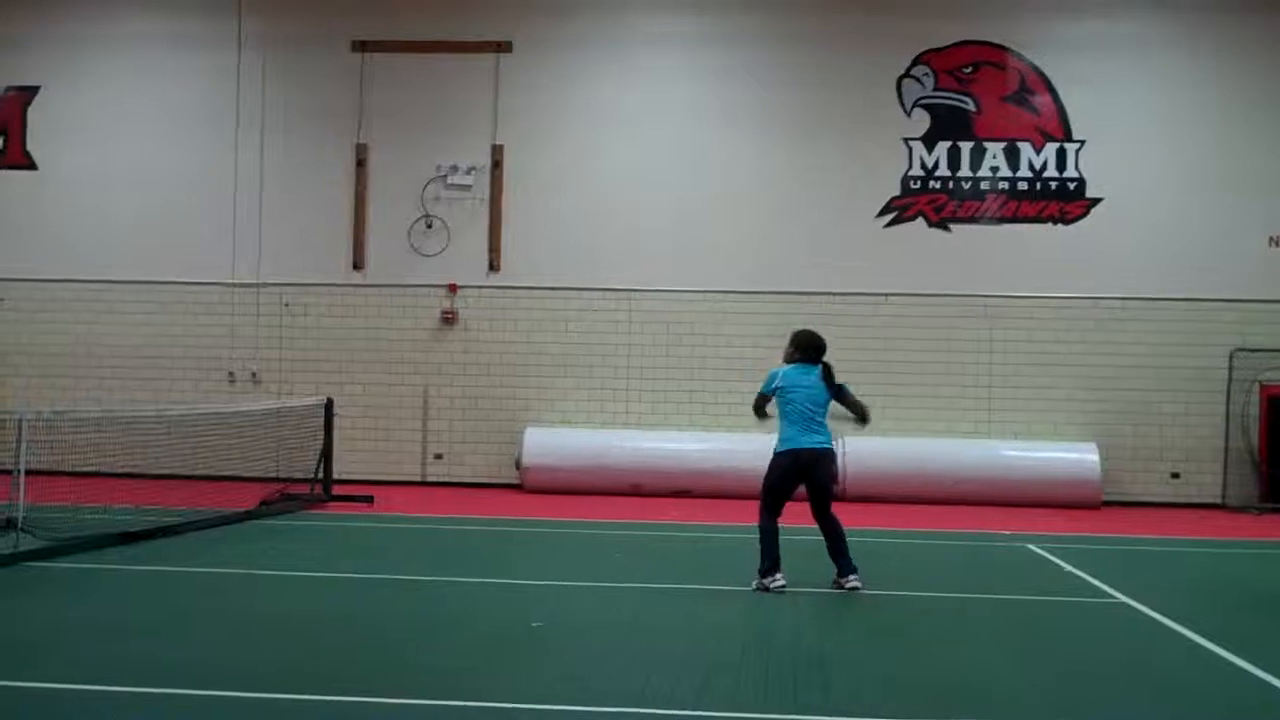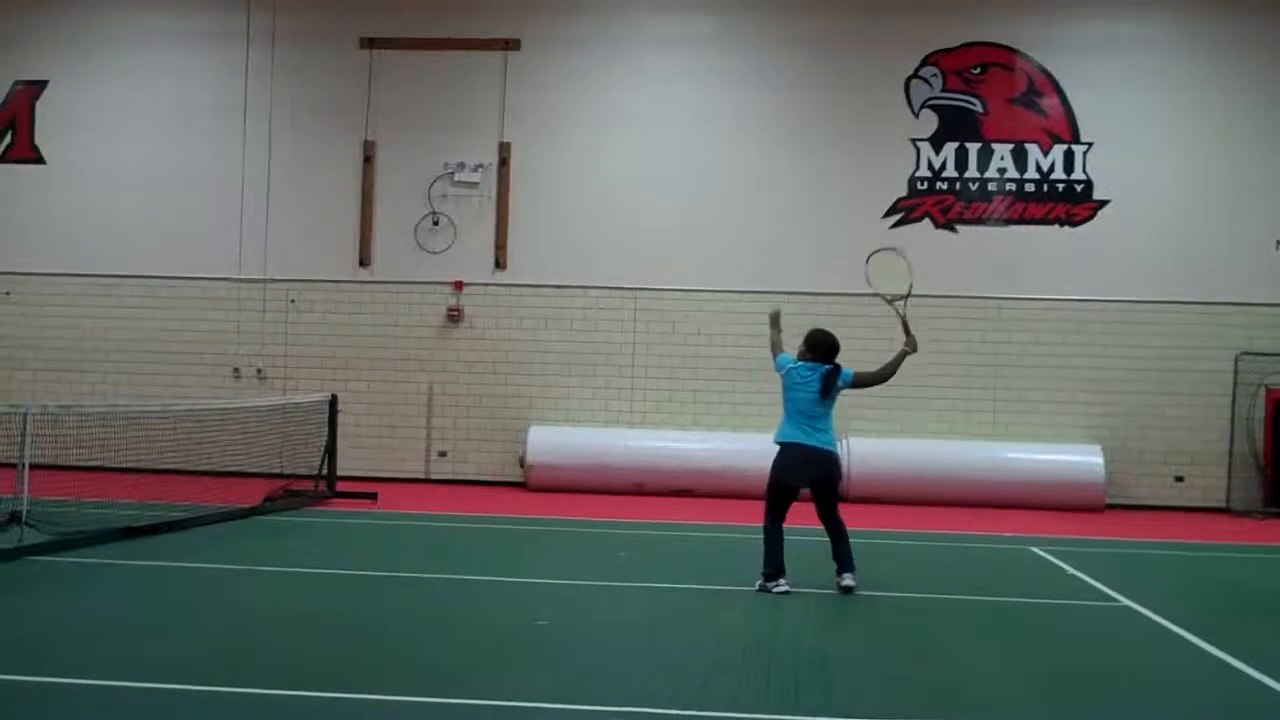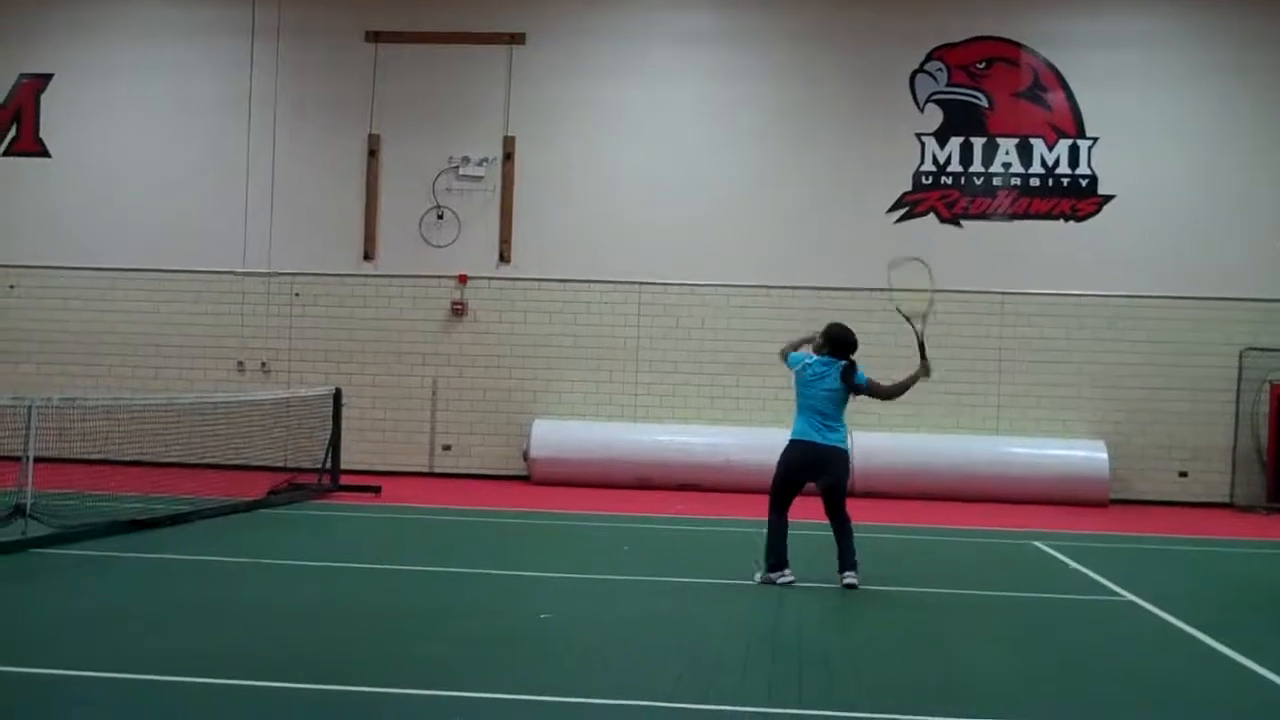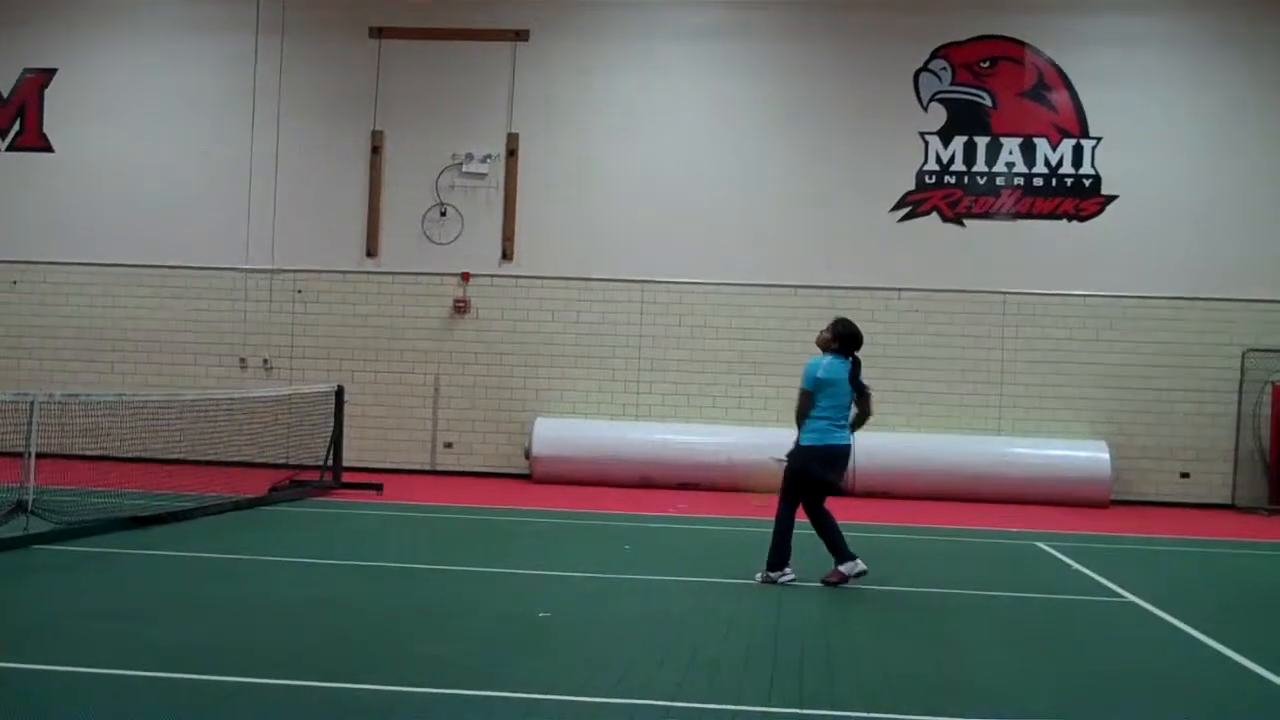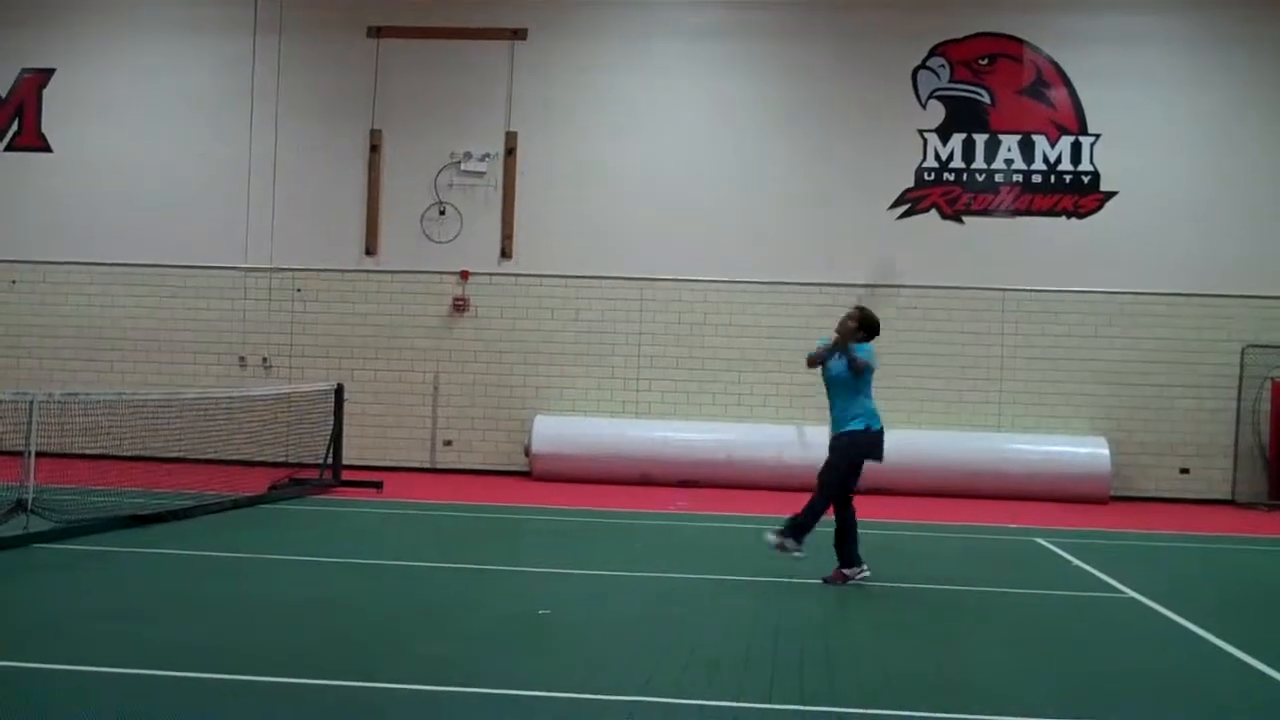
dt=0.3s
person 1, frame 1
left shoulder: (780, 375)
right shoulder: (825, 377)
left elbow: (758, 406)
right elbow: (860, 410)
left wrist: (762, 415)
right wrist: (862, 418)
left hip: (790, 454)
right hip: (822, 455)
left knee: (768, 513)
right knee: (824, 514)
left ankle: (771, 574)
right ankle: (848, 573)
person 1, frame 2
left shoulder: (789, 368)
right shoulder: (835, 376)
left elbow: (776, 347)
right elbow: (879, 376)
left wrist: (774, 325)
right wrist: (905, 350)
left hip: (792, 453)
right hip: (825, 457)
left knee: (774, 516)
right knee: (830, 517)
left ankle: (774, 578)
right ankle: (846, 573)
person 1, frame 3
left shoulder: (803, 362)
right shoulder: (849, 374)
left elbow: (784, 351)
right elbow: (887, 393)
left wrist: (802, 340)
right wrist: (918, 374)
left hip: (801, 447)
right hip: (835, 453)
left knee: (778, 507)
right knee: (837, 512)
left ankle: (777, 569)
right ankle: (849, 570)
person 1, frame 4
left shoulder: (818, 367)
right shoulder: (851, 371)
left elbow: (801, 411)
right elbow: (865, 413)
left wrist: (801, 434)
left hip: (813, 447)
right hip: (839, 449)
left knee: (788, 506)
right knee: (815, 506)
left ankle: (778, 568)
right ankle: (847, 561)
person 1, frame 5
left shoulder: (863, 350)
right shoulder: (827, 347)
left elbow: (862, 366)
right elbow: (812, 360)
left wrist: (846, 353)
right wrist: (829, 349)
left hip: (863, 431)
right hip: (842, 431)
left knee: (828, 483)
right knee: (840, 495)
left ankle: (791, 535)
right ankle: (851, 564)
